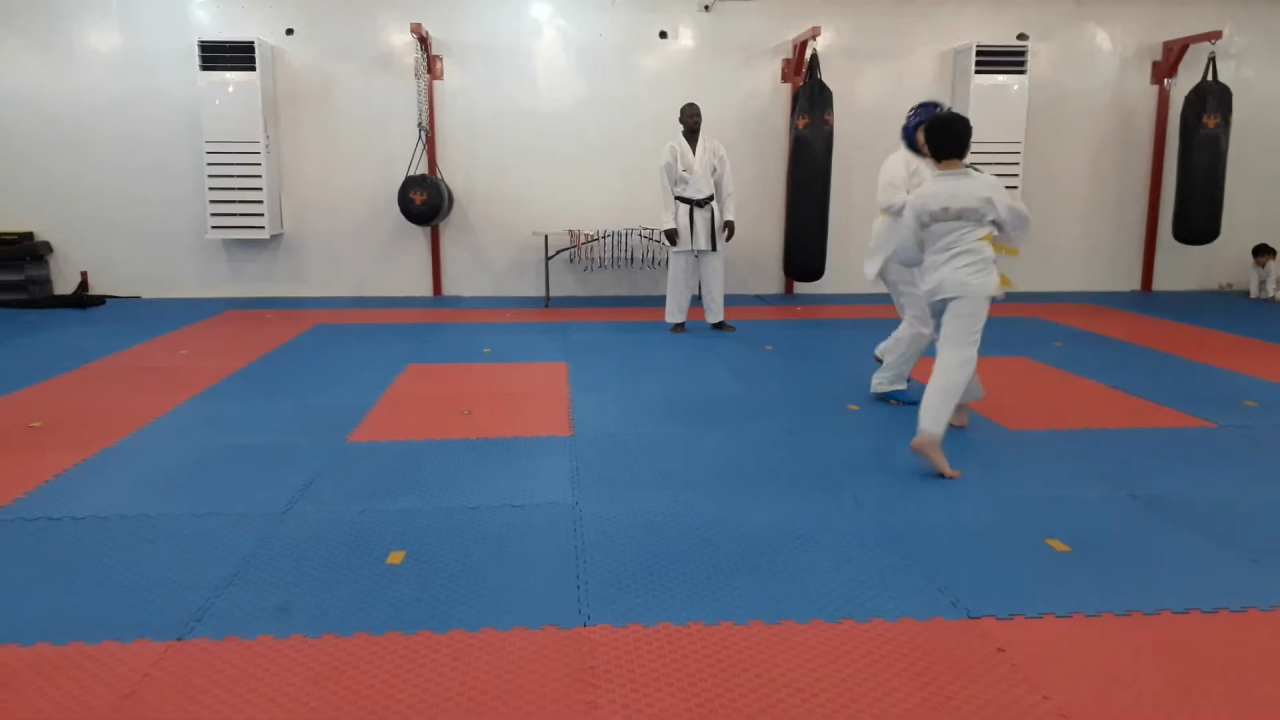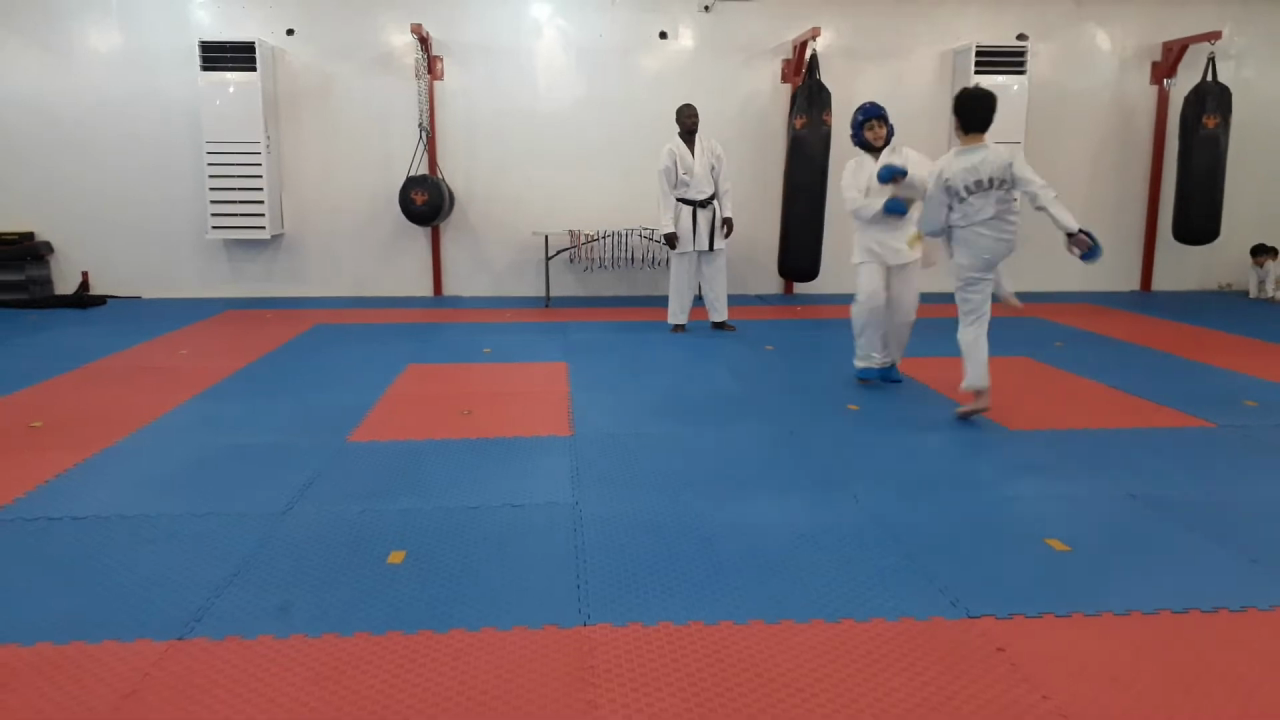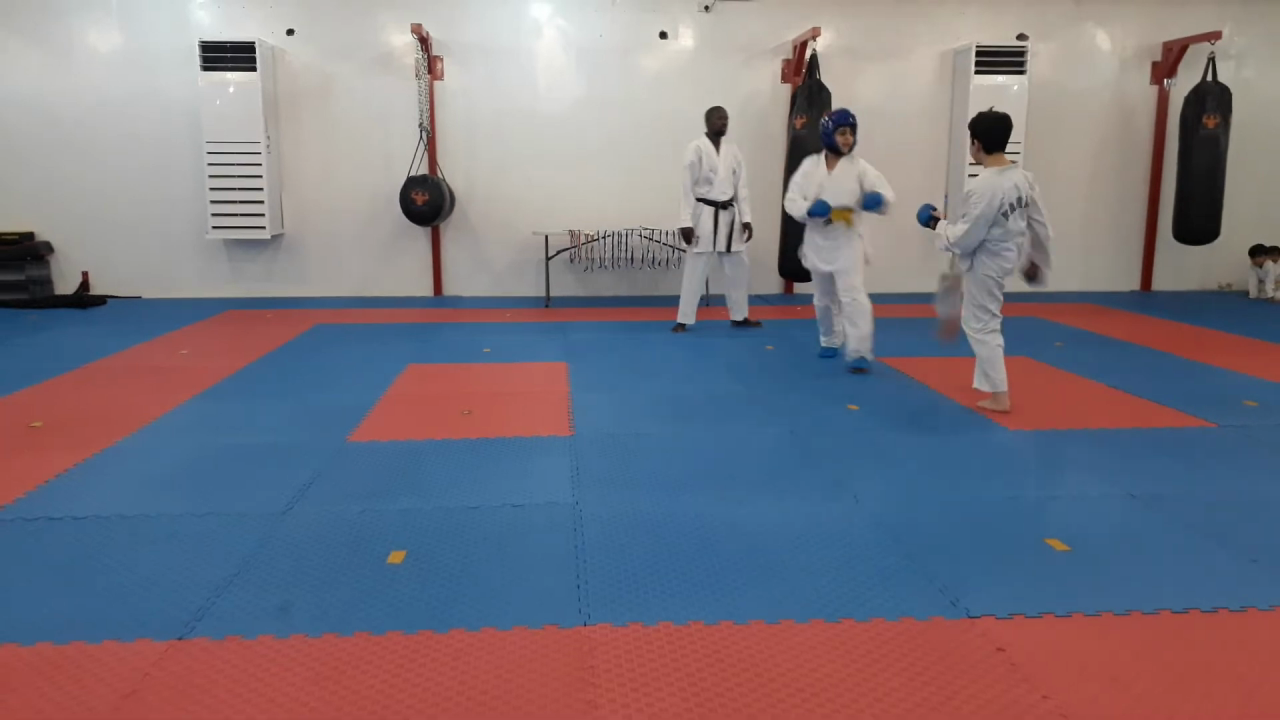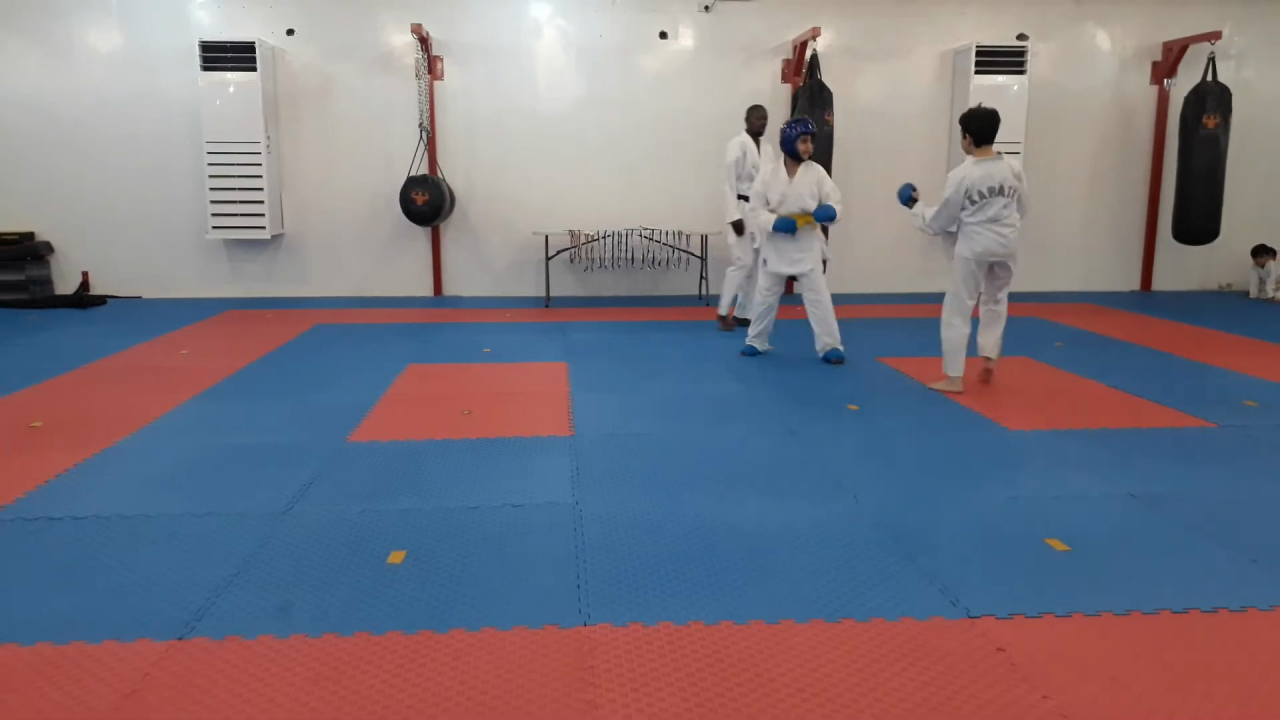
dt=0.4s
person 1, frame 1
left shoulder: (921, 195)
right shoulder: (988, 185)
left elbow: (907, 254)
right elbow: (1018, 226)
left hip: (935, 282)
right hip: (971, 282)
left knee: (951, 346)
right knee: (956, 360)
left ankle: (962, 403)
right ankle: (929, 436)
person 1, frame 2
left shoulder: (944, 169)
right shoulder: (1008, 157)
left elbow: (931, 225)
right elbow: (1039, 190)
left wrist: (933, 200)
right wrist: (1071, 229)
left hip: (971, 252)
right hip: (1004, 239)
left knee: (971, 320)
left ankle: (978, 389)
person 1, frame 3
left shoulder: (983, 186)
right shoulder: (1024, 177)
left elbow: (965, 239)
right elbow: (1039, 225)
left wrist: (939, 225)
right wrist: (1038, 261)
left hip: (988, 262)
right hip: (1010, 256)
left knee: (983, 324)
left ankle: (999, 395)
person 1, frame 4
left shoulder: (961, 174)
right shoulder: (1013, 168)
left elbow: (940, 220)
right elbow: (1021, 208)
left wrist: (914, 205)
left hip: (973, 247)
right hip: (1006, 245)
left knee: (957, 309)
right knee: (995, 302)
left ankle: (953, 376)
right ankle: (989, 357)
person 2, frame 1
left shoulder: (927, 166)
right shoulder: (899, 162)
right elbow: (893, 203)
right hip: (897, 246)
left knee: (919, 316)
right knee: (919, 321)
left ankle: (888, 355)
right ankle: (888, 383)
person 2, frame 2
left shoulder: (905, 155)
right shoulder: (854, 166)
left elbow: (930, 182)
right elbow: (856, 204)
left wrist: (903, 175)
right wrist: (885, 205)
left hip: (904, 239)
right hip: (870, 240)
left knee: (903, 306)
right knee: (870, 301)
left ankle: (886, 361)
right ankle: (867, 360)
person 2, frame 3
left shoulder: (860, 167)
right shoulder: (810, 166)
left elbow: (883, 195)
right elbow: (790, 200)
left wrist: (878, 199)
right wrist: (808, 209)
left hip: (846, 242)
right hip: (817, 241)
left knee: (853, 296)
right knee: (824, 299)
left ankle: (860, 352)
right ankle: (830, 341)
person 2, frame 4
left shoulder: (816, 173)
right shoulder: (769, 174)
left elbow: (832, 201)
right elbow: (756, 209)
left wrist: (828, 213)
right wrist: (773, 222)
left hip: (807, 245)
right hip: (776, 243)
left knee: (818, 296)
right knee: (766, 296)
left ankle: (830, 346)
right ankle: (756, 342)
person 3, frame 1
left shoulder: (715, 148)
right shoulder: (672, 149)
left elbow: (725, 184)
right elbow: (667, 189)
left wrist: (729, 217)
right wrist: (668, 223)
left hip: (709, 214)
right hip: (683, 214)
left knee: (713, 269)
right knee: (681, 270)
left ankle: (716, 318)
right ankle: (678, 319)
person 3, frame 2
left shoulder: (711, 146)
right shoulder: (670, 151)
left elbow: (722, 182)
right elbow: (666, 192)
left wrist: (727, 213)
right wrist: (667, 227)
left hip: (710, 213)
right hip: (685, 215)
left knee: (715, 268)
right knee: (683, 270)
left ankle: (718, 318)
right ankle: (678, 320)
person 3, frame 3
left shoulder: (733, 150)
right shoulder: (696, 149)
left elbow: (741, 187)
right elbow: (687, 188)
left wrist: (747, 218)
right wrist: (686, 222)
left hip: (729, 214)
right hip: (705, 215)
left knee: (738, 267)
right knee: (695, 268)
left ankle: (739, 315)
right ankle: (683, 319)
person 3, frame 4
left shoulder: (767, 149)
right shoulder: (737, 145)
right elbow: (729, 183)
right wrist: (734, 216)
right hip: (744, 211)
left knee: (758, 267)
right knee: (742, 264)
left ankle: (742, 314)
right ankle: (724, 313)
